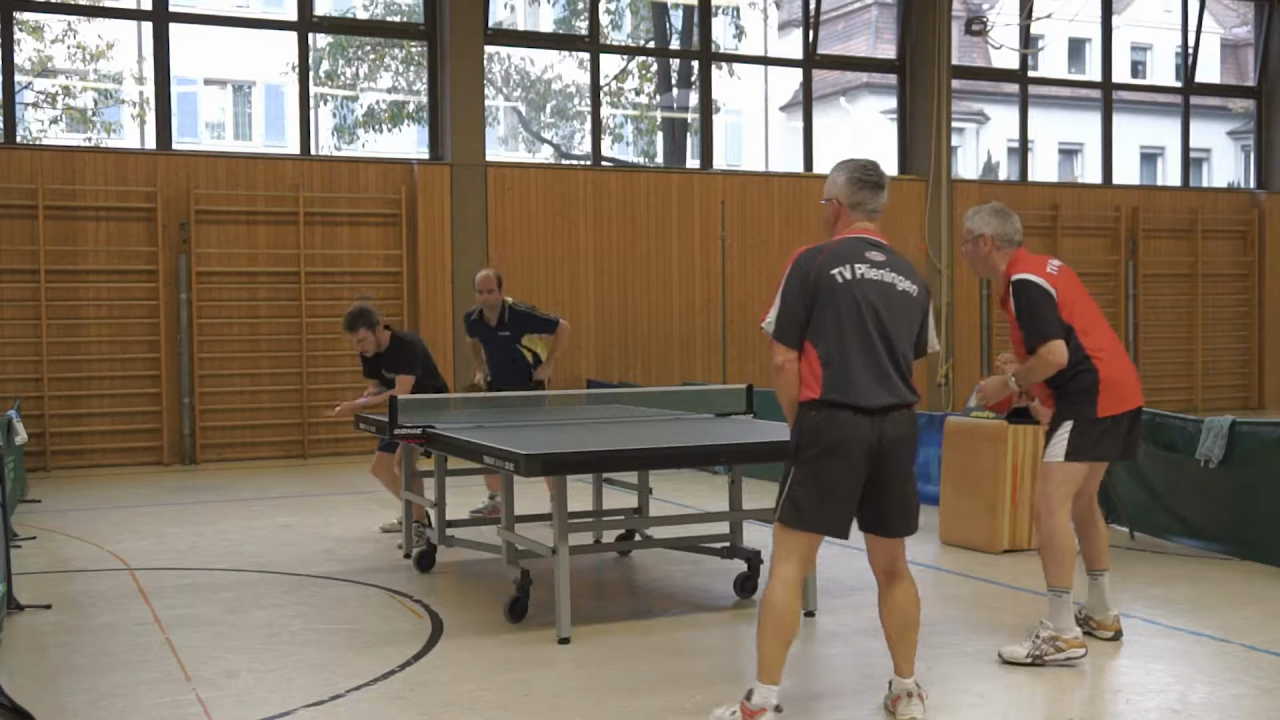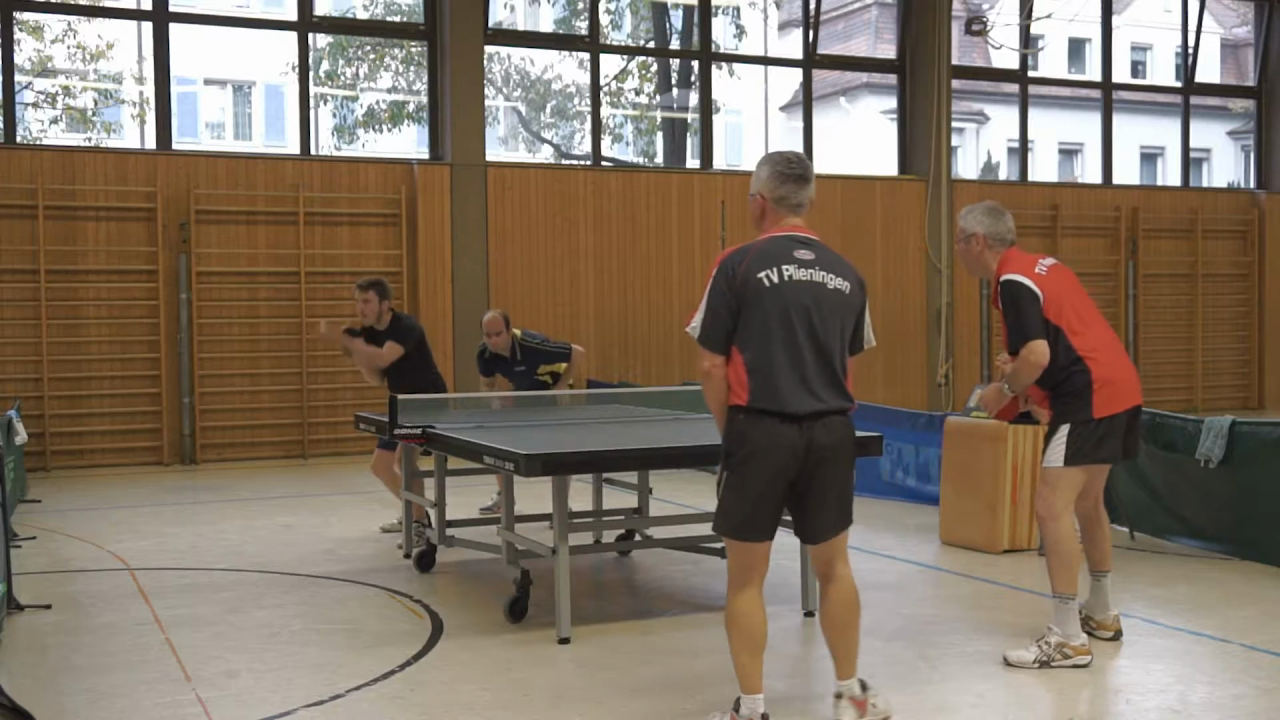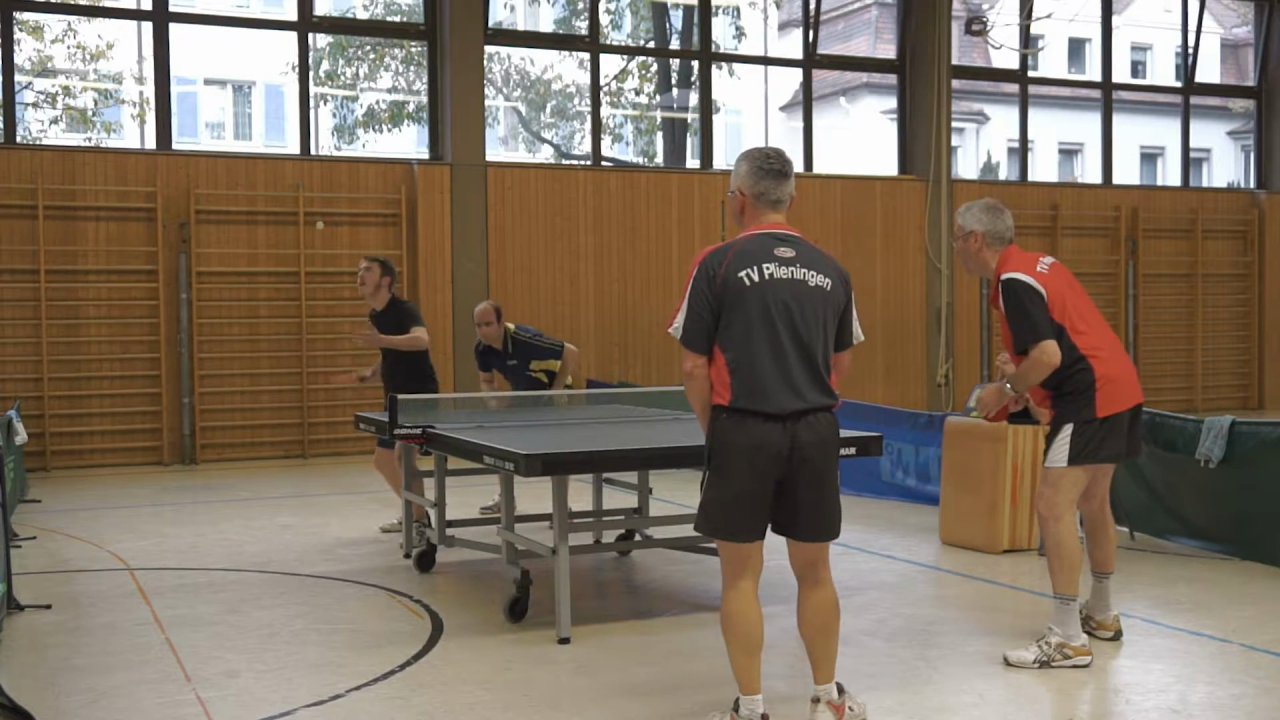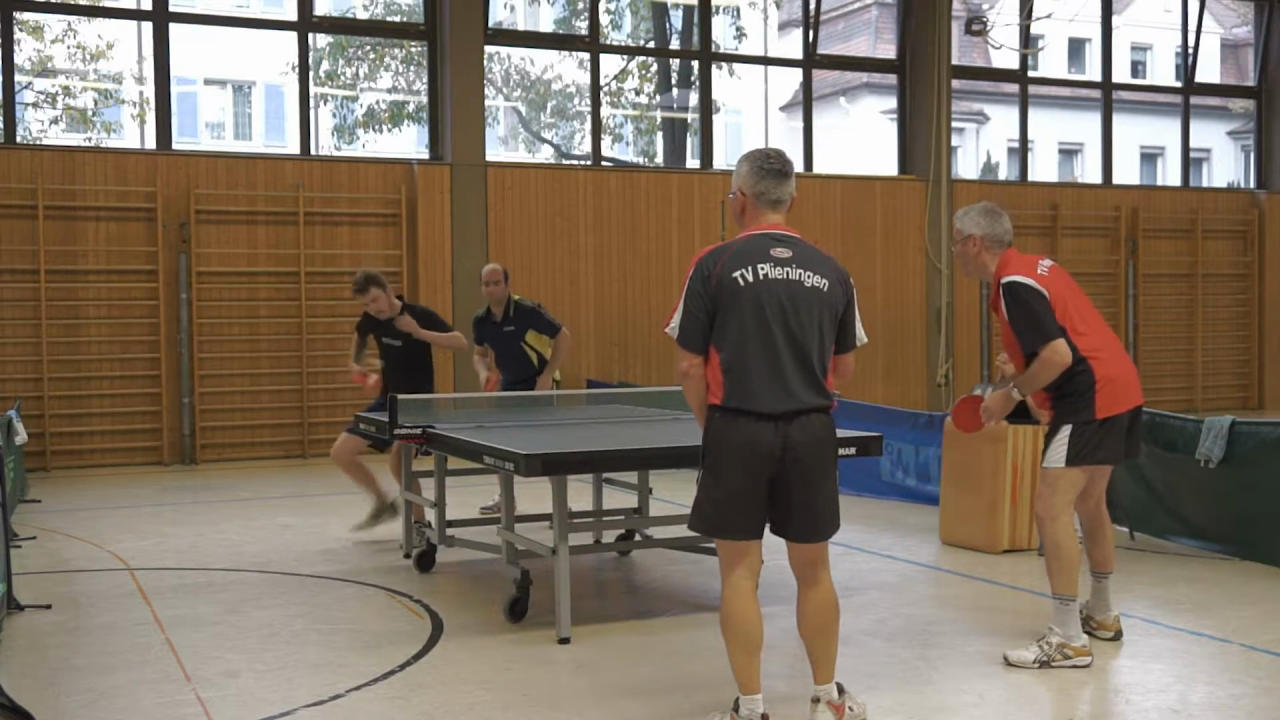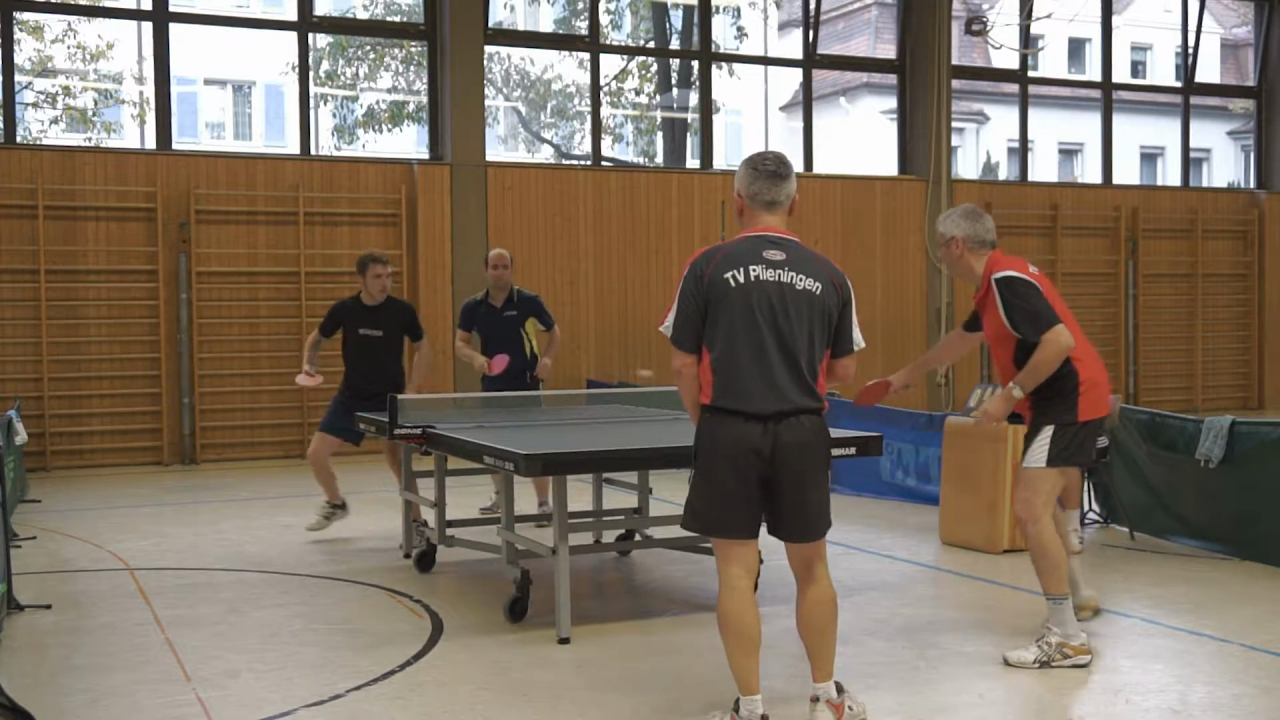
dt=0.4s
person 1, frame 1
left shoulder: (811, 264)
right shoulder: (911, 277)
left elbow: (784, 361)
left wrist: (799, 426)
left hip: (833, 426)
right hip: (896, 429)
left knee: (789, 565)
right knee: (892, 567)
person 1, frame 2
left shoulder: (738, 265)
right shoulder: (847, 275)
left elbow: (711, 365)
left wrist: (729, 431)
left hip: (761, 432)
right hip: (829, 433)
left knee: (745, 578)
right knee: (833, 566)
person 1, frame 3
left shoulder: (718, 264)
right shoulder: (831, 270)
left elbow: (694, 367)
right elbow: (840, 362)
left wrist: (712, 430)
left hip: (745, 432)
right hip: (815, 432)
left knee: (741, 577)
right knee: (814, 572)
person 1, frame 4
left shoulder: (715, 264)
right shoulder: (832, 272)
left elbow: (691, 366)
right elbow: (843, 366)
left wrist: (710, 429)
left hip: (740, 432)
right hip: (811, 433)
left knee: (739, 574)
right knee: (813, 571)
person 1, frame 5
left shoulder: (708, 266)
right shoulder: (829, 276)
left elbow: (683, 364)
right elbow: (843, 370)
left wrist: (704, 427)
left hip: (730, 433)
right hip: (802, 434)
left knee: (736, 574)
right knee: (812, 571)
person 2, frame 1
left shoulder: (1024, 282)
right shoulder: (1040, 268)
left elbow: (1054, 355)
left wrist: (1008, 383)
right wrist: (1020, 373)
left hip: (1093, 399)
right hip: (1114, 390)
left knee: (1049, 502)
right knee: (1081, 500)
left ankle: (1061, 633)
right ankle: (1100, 613)
person 2, frame 2
left shoulder: (1013, 282)
right shoulder: (1041, 264)
left elbow: (1036, 355)
left wrist: (1003, 390)
right wrist: (1021, 384)
left hip: (1089, 399)
right hip: (1117, 388)
left knee: (1052, 507)
right knee: (1087, 501)
left ankle: (1068, 638)
right ankle: (1101, 614)
person 2, frame 3
left shoulder: (1013, 281)
right shoulder: (1036, 264)
left elbow: (1047, 355)
left wrist: (1005, 389)
right wrist: (1021, 384)
left hip: (1089, 398)
right hip: (1116, 387)
left knee: (1053, 508)
right knee: (1092, 502)
left ankle: (1068, 639)
right ankle: (1101, 614)
person 2, frame 4
left shoulder: (1014, 285)
right shoulder: (1032, 266)
left elbow: (1058, 355)
left wrist: (1011, 395)
right wrist: (1012, 388)
left hip: (1090, 400)
right hip: (1116, 389)
left knee: (1050, 509)
right knee: (1089, 503)
left ankle: (1069, 639)
right ankle: (1102, 614)
person 2, frame 5
left shoulder: (1007, 281)
right shoulder: (998, 278)
left elbow: (1061, 340)
right elbow: (963, 338)
left wrist: (1010, 394)
right wrist: (904, 377)
left hip: (1068, 403)
right hip: (1073, 400)
left knee: (1030, 511)
right knee: (1041, 503)
left ankle: (1067, 639)
right ankle: (1076, 596)
person 3, frame 1
left shoulder: (408, 345)
right shoulder: (368, 350)
left elbow: (401, 393)
right elbow: (376, 386)
left wrist: (358, 405)
right wrist: (370, 395)
left knee: (402, 459)
right knee: (381, 467)
left ankle: (420, 525)
right ankle: (414, 514)
person 3, frame 2
left shoulder: (406, 326)
right shoulder: (368, 331)
left elbow: (384, 359)
right elbow: (378, 377)
left wrist: (349, 342)
right wrist: (359, 359)
left knee: (404, 456)
right knee: (381, 466)
left ankle: (420, 524)
right ankle: (414, 513)
person 3, frame 3
left shoulder: (404, 310)
right shoulder: (374, 316)
left elbow: (422, 341)
left wrist: (383, 340)
right wrist: (371, 373)
left hip: (420, 396)
right hip: (396, 399)
left knee: (402, 455)
right knee: (382, 461)
left ankle: (420, 524)
right ankle: (413, 513)
person 3, frame 4
left shoulder: (420, 315)
right shoulder: (370, 318)
left elbow: (461, 342)
right elbow: (360, 335)
left wrist: (419, 332)
right wrist: (355, 362)
right hip: (386, 400)
left knee: (396, 460)
right knee: (340, 453)
left ankle: (420, 524)
right ankle: (384, 503)
person 3, frame 5
left shoulder: (402, 310)
right shoulder: (343, 310)
left elbow: (421, 347)
right elbow: (317, 338)
left wrist: (412, 389)
right wrist: (308, 363)
left hip: (389, 397)
right hip: (350, 396)
left knee: (395, 456)
right knee: (316, 455)
left ankle: (417, 523)
right ankle: (336, 503)
person 4, frame 1
left shoulder: (522, 314)
right shoulder: (472, 318)
left elbow: (563, 328)
left wrist: (548, 366)
right wrist: (480, 369)
left hip: (529, 383)
right hip: (497, 385)
right ankle: (494, 499)
person 4, frame 2
left shoulder: (534, 346)
right shoulder: (484, 353)
left elbow: (578, 354)
right elbow: (487, 384)
left wrist: (561, 386)
left hip: (552, 390)
right hip: (523, 392)
right ankle: (503, 495)
person 4, frame 3
left shoulder: (526, 340)
right shoulder: (481, 349)
left elbow: (571, 353)
right elbow: (487, 381)
left wrist: (557, 390)
left hip: (551, 390)
right hip: (522, 393)
person 4, frame 4
left shoulder: (528, 310)
right shoulder: (480, 320)
left elbow: (564, 337)
right elbow: (480, 354)
left wrist: (548, 376)
right wrist: (483, 372)
left hip: (538, 384)
right hip: (510, 386)
person 4, frame 5
left shoulder: (529, 301)
right shoulder: (473, 306)
left elbow: (554, 332)
right elbow: (460, 344)
left wrist: (547, 359)
right wrist: (476, 357)
left hip: (525, 382)
right hip: (491, 384)
left ankle: (544, 504)
right ankle: (501, 494)
